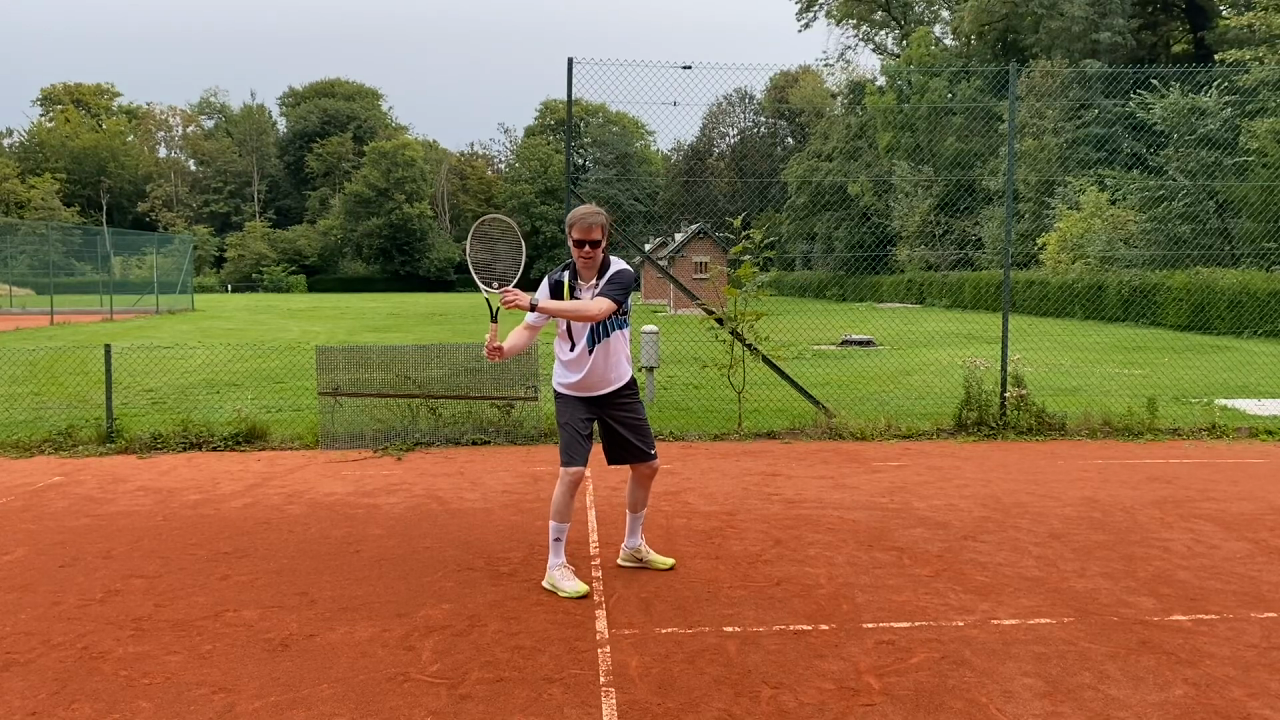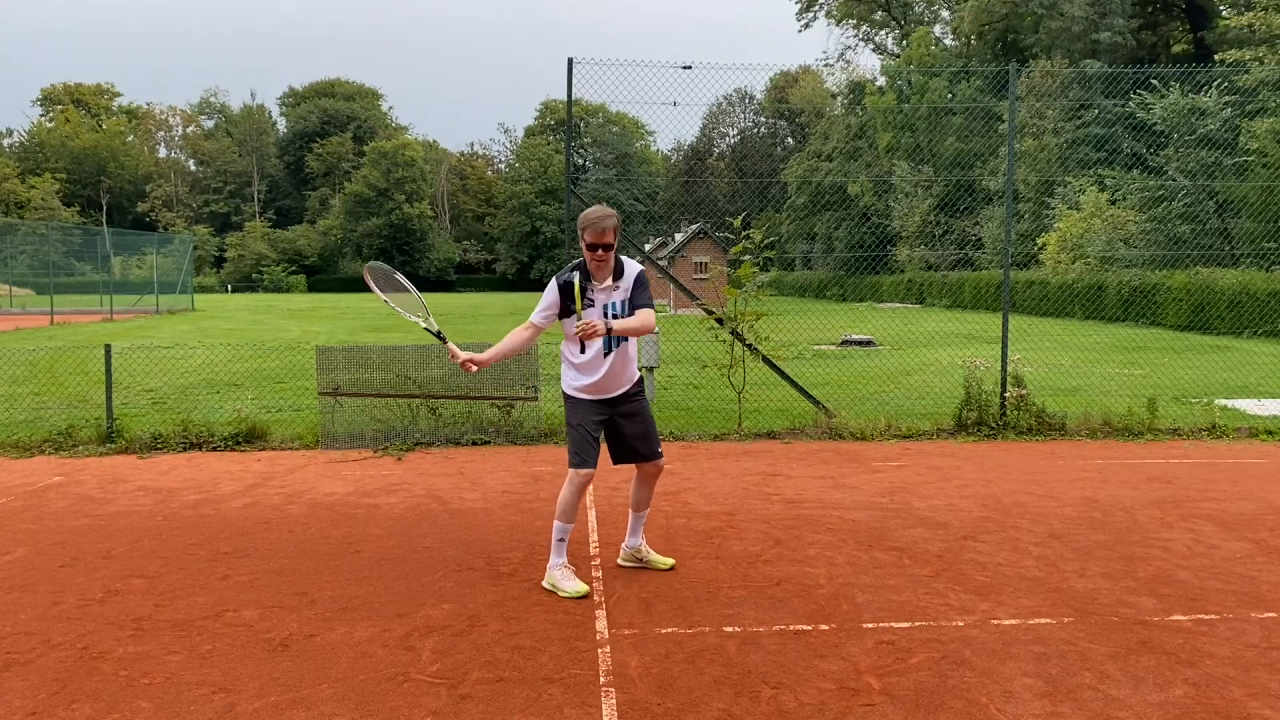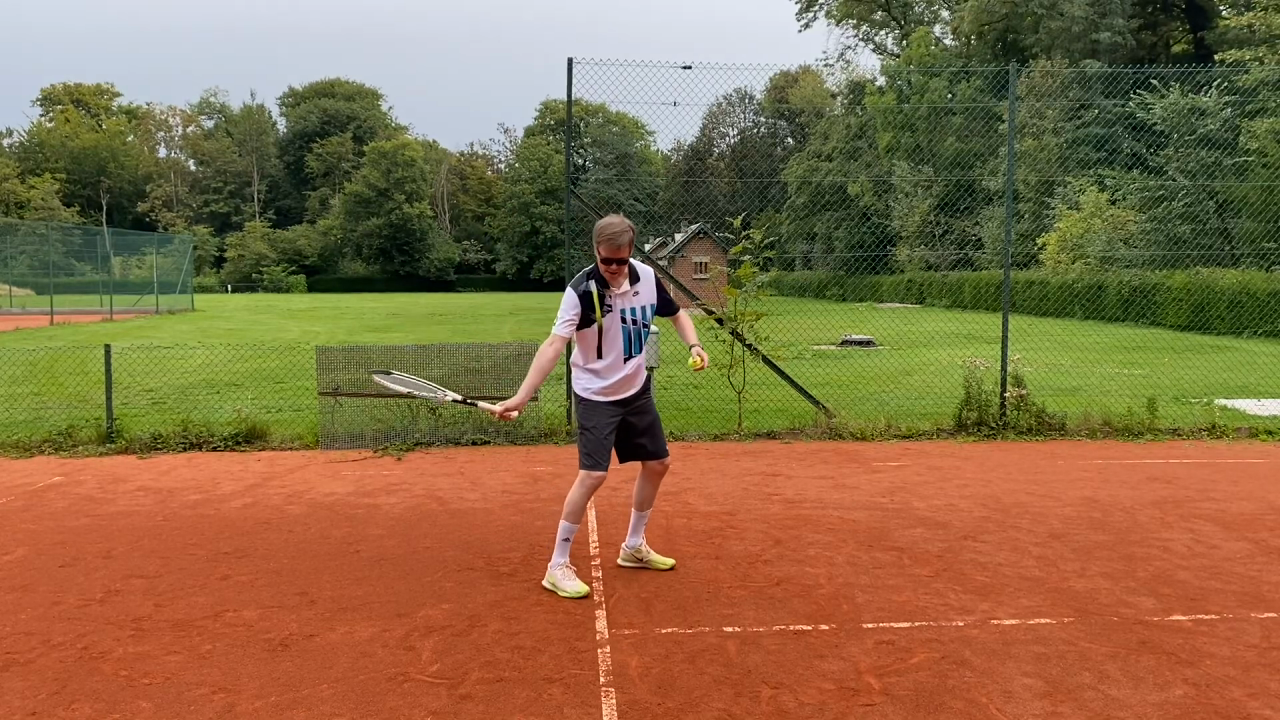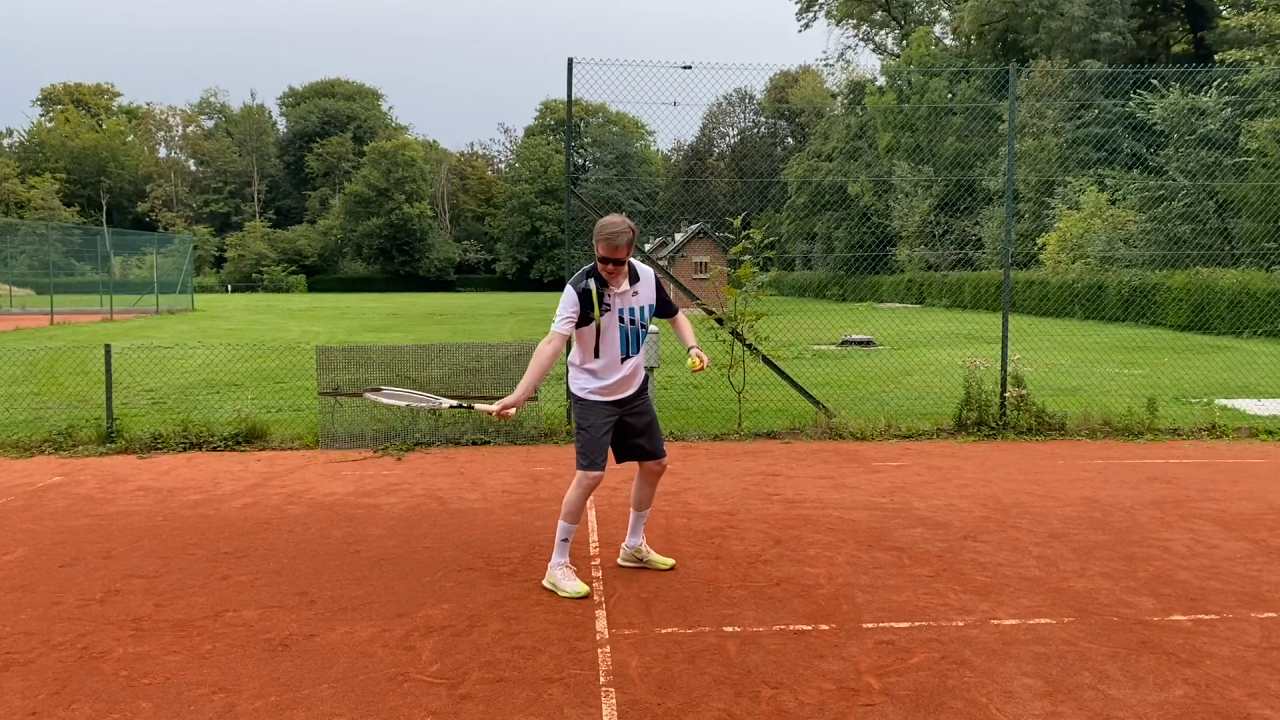
dt=0.5s
person 1, frame 1
left shoulder: (621, 274)
right shoulder: (556, 280)
left elbow: (595, 311)
right elbow: (528, 328)
left wrist: (533, 302)
right wrist: (504, 348)
left hip: (619, 389)
right hip: (573, 392)
left knee: (647, 466)
right knee: (572, 473)
left ankle: (633, 546)
right ankle: (555, 567)
person 1, frame 2
left shoulder: (634, 274)
right shoulder: (565, 282)
left elbow: (648, 321)
right elbow: (530, 330)
left wrist: (609, 326)
right wrist: (484, 357)
left hip: (627, 389)
right hip: (583, 394)
left knee: (652, 465)
right knee: (581, 474)
left ankle: (633, 546)
right ankle: (556, 566)
person 1, frame 3
left shoulder: (647, 277)
right shoulder: (581, 290)
left elbow: (676, 314)
right elbow: (554, 345)
left wrist: (694, 345)
right wrist: (521, 397)
left hip: (637, 390)
right hip: (596, 395)
left knee: (657, 464)
right knee: (592, 475)
left ankle: (634, 547)
right ankle: (558, 566)
person 1, frame 4
left shoulder: (647, 277)
right shoulder: (580, 288)
left elbow: (674, 316)
right elbow: (553, 343)
left wrist: (692, 347)
right wrist: (519, 394)
left hip: (634, 390)
right hip: (593, 395)
left knee: (655, 464)
right knee: (589, 475)
left ankle: (634, 546)
right ankle: (558, 566)
